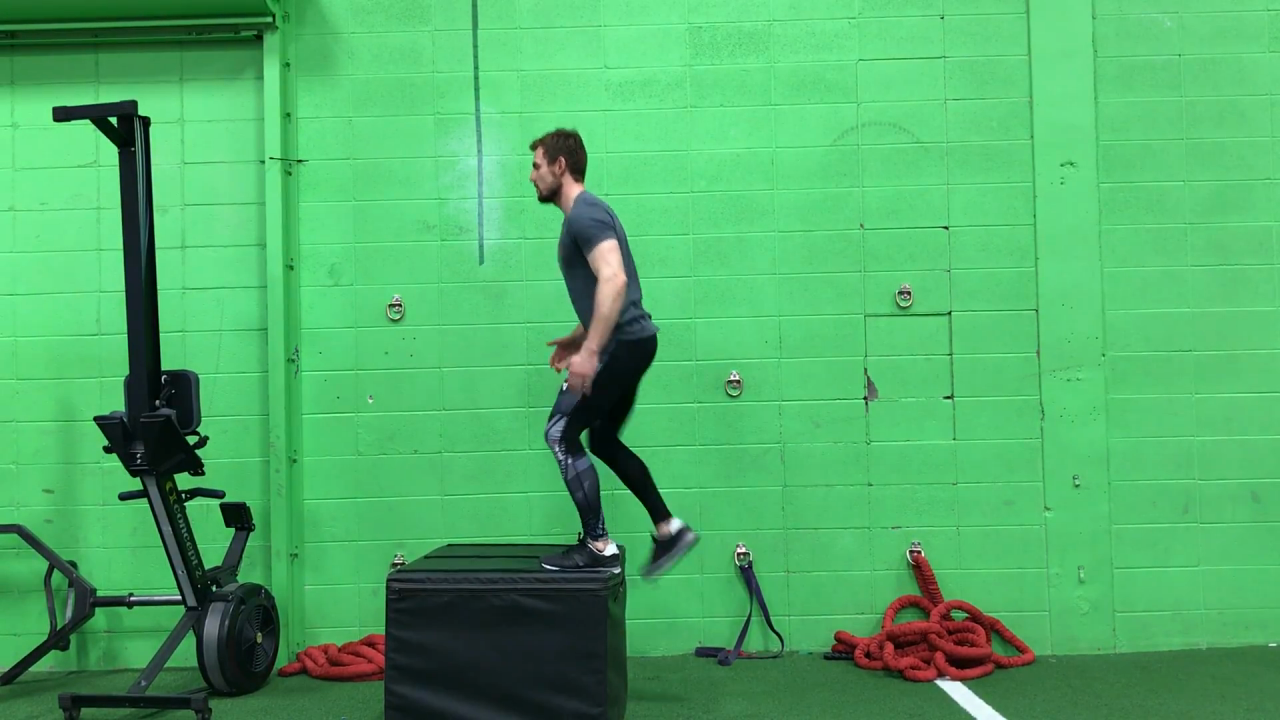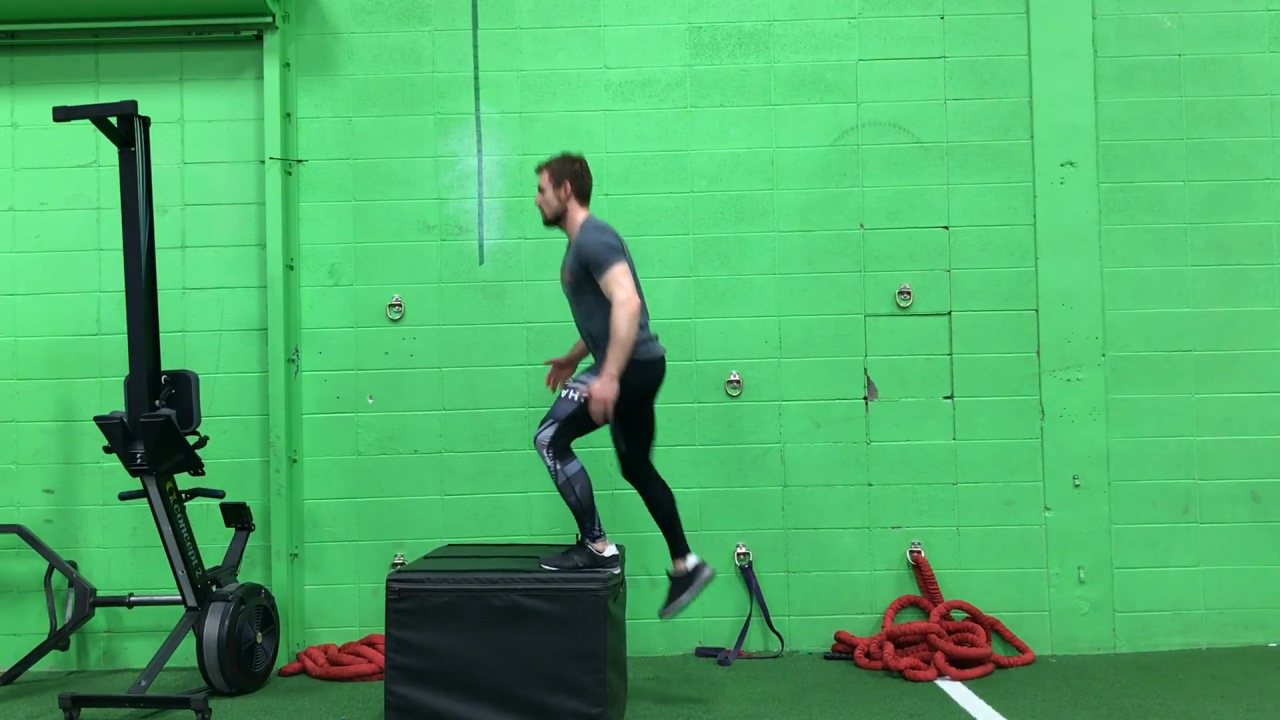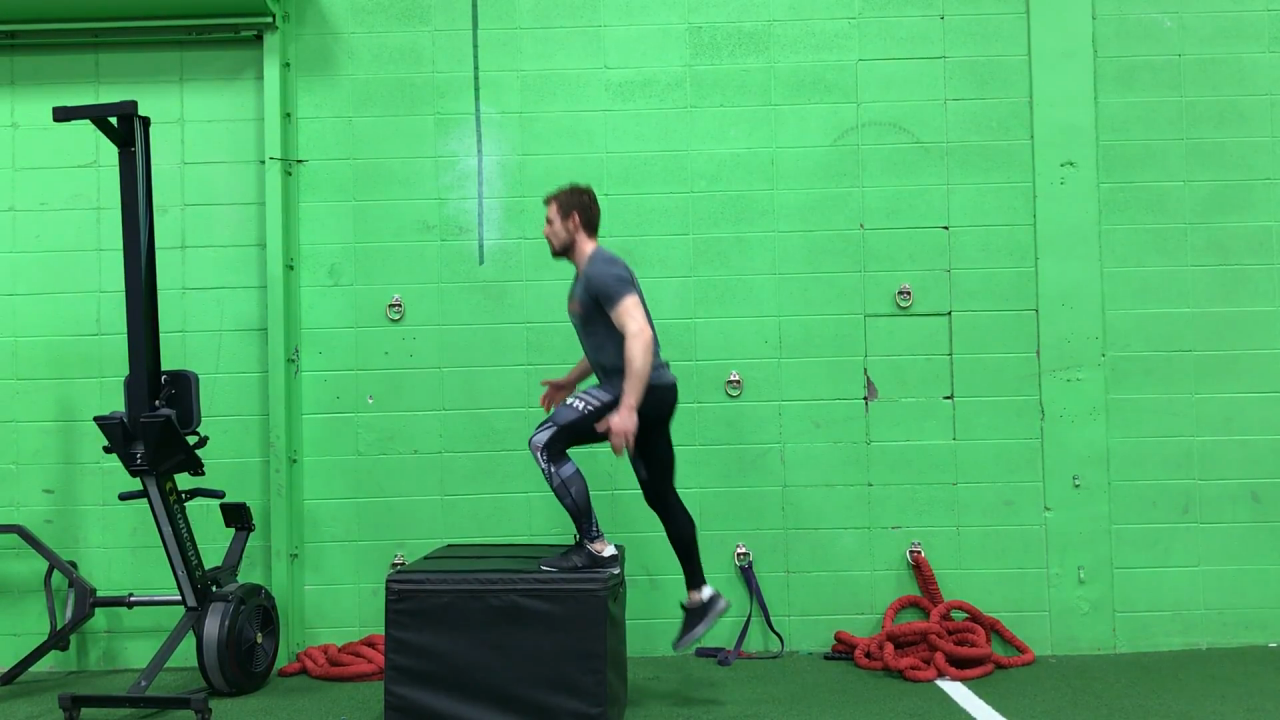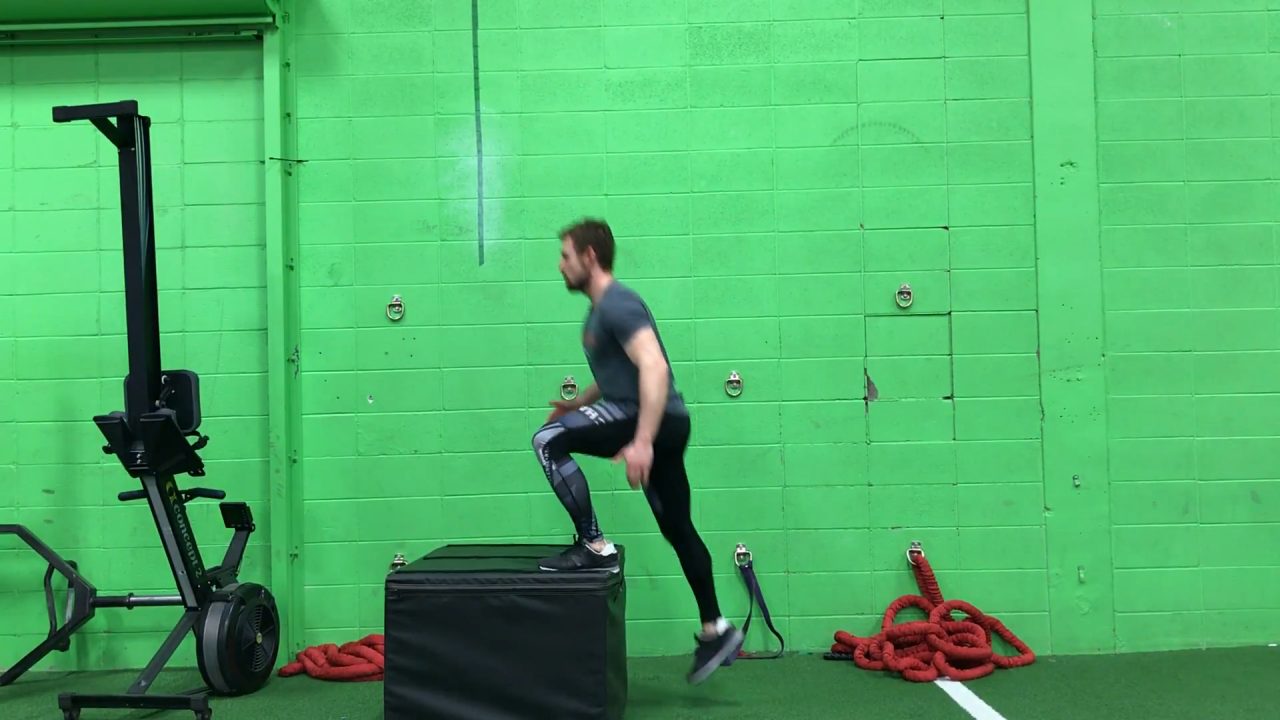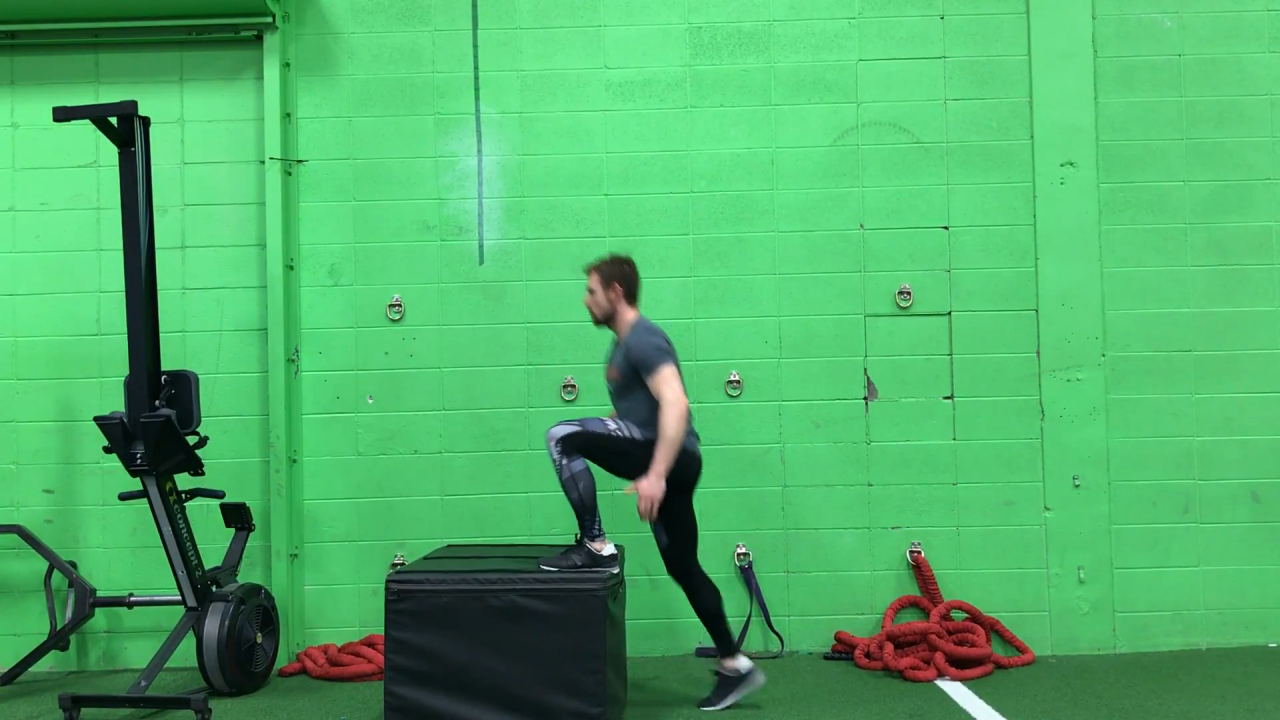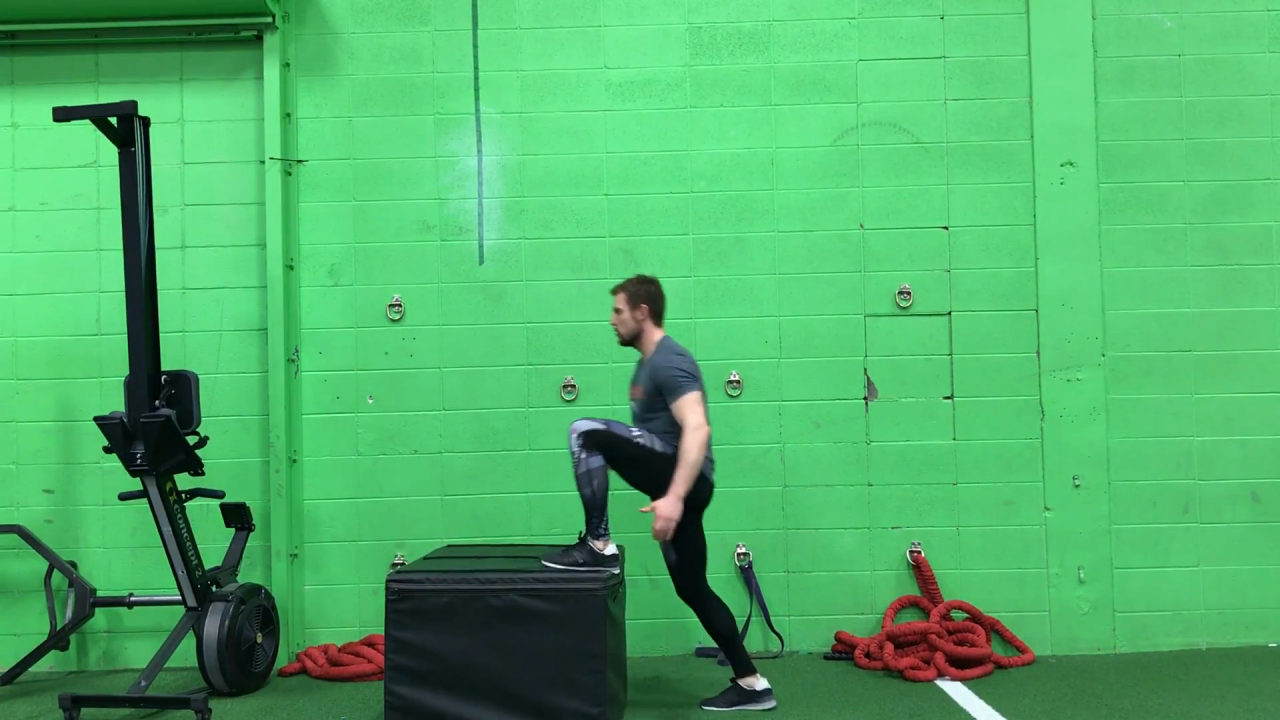
dt=0.1s
person 1, frame 1
left shoulder: (584, 214)
right shoulder: (584, 214)
left elbow: (614, 281)
left wrist: (589, 352)
right wrist: (578, 338)
left hip: (621, 344)
right hip: (631, 341)
left knee: (561, 434)
right knee: (603, 440)
left ankle: (598, 546)
right ankle: (668, 528)
person 1, frame 2
left shoulder: (592, 239)
right shoulder: (580, 244)
left elbow: (628, 302)
left wrist: (608, 376)
right wrist: (572, 359)
left hip: (630, 366)
right hip: (638, 366)
left knee: (551, 438)
right knee: (636, 468)
left ankle: (598, 548)
right ankle: (686, 564)
person 1, frame 3
left shoulder: (601, 271)
right shoulder: (587, 275)
left elbow: (640, 335)
left wrist: (626, 409)
right wrist: (571, 381)
left hip: (642, 393)
right hip: (649, 395)
left knee: (545, 442)
right knee: (661, 496)
left ankle: (595, 549)
right ankle: (700, 596)
person 1, frame 4
left shoulder: (618, 304)
right shoulder: (600, 308)
left elbow: (655, 368)
left wrist: (641, 441)
right wrist: (577, 405)
left hip: (653, 424)
right hip: (663, 425)
left knee: (548, 442)
right knee: (677, 529)
left ankle: (596, 548)
right ankle: (716, 629)
person 1, frame 5
left shoulder: (642, 340)
right shoulder: (625, 342)
left elbow: (675, 405)
left wrist: (655, 475)
left hip: (665, 457)
right hip: (675, 461)
left knee: (561, 439)
right knee: (683, 568)
left ankle: (595, 548)
right ankle: (735, 665)
person 1, frame 6
left shoulder: (670, 362)
right shoulder: (647, 363)
left elbow: (696, 430)
left wrist: (672, 497)
right wrist: (609, 460)
left hip: (684, 480)
right hip: (682, 479)
left knee: (584, 433)
right knee: (692, 587)
left ankle: (597, 547)
right ankle: (751, 683)
